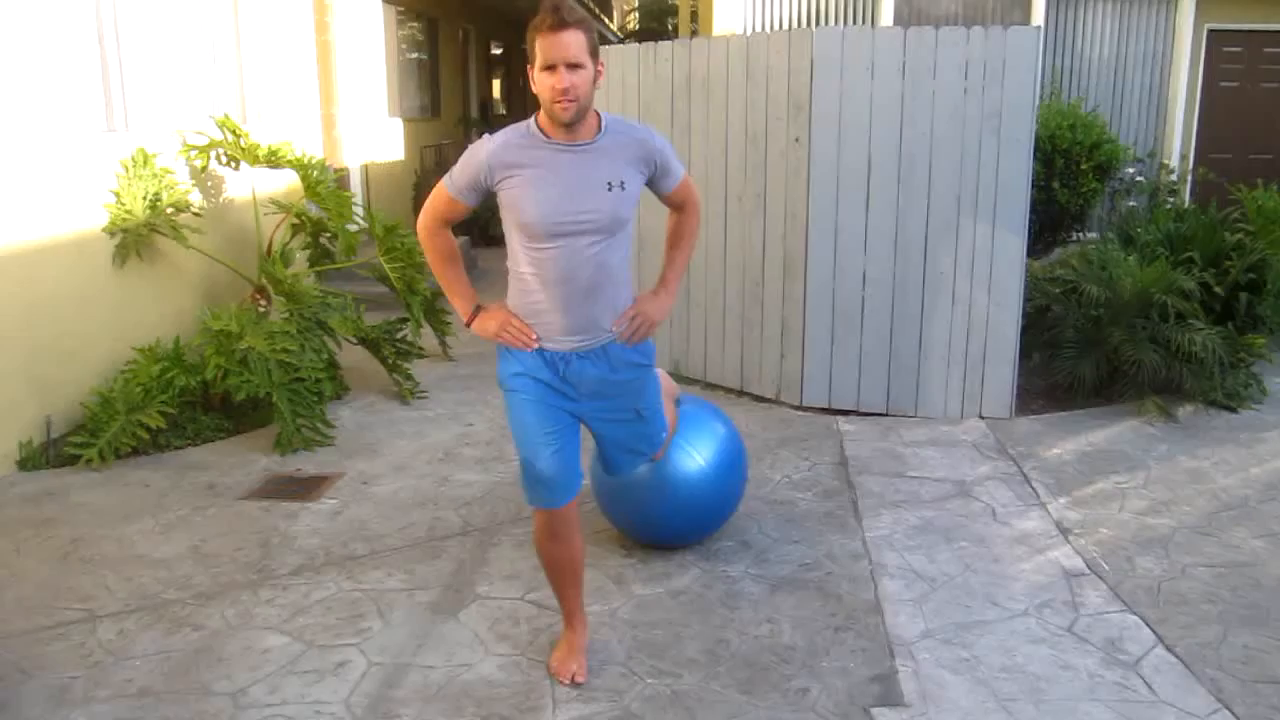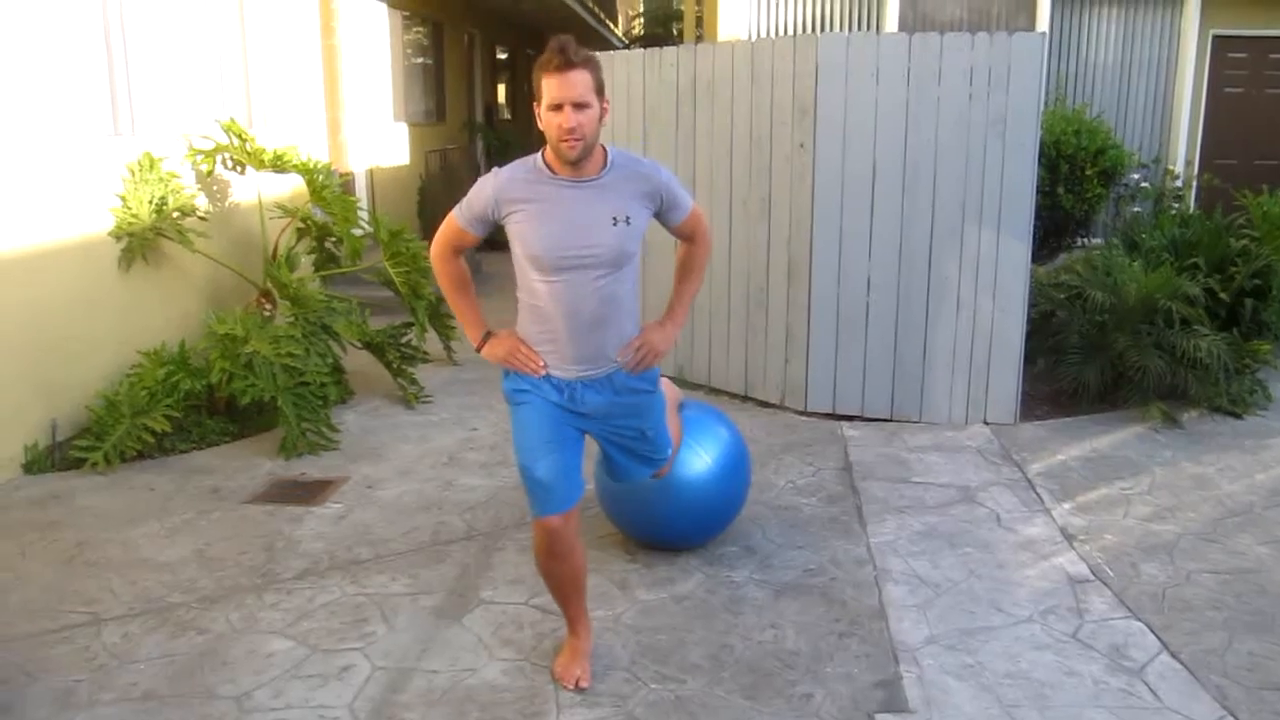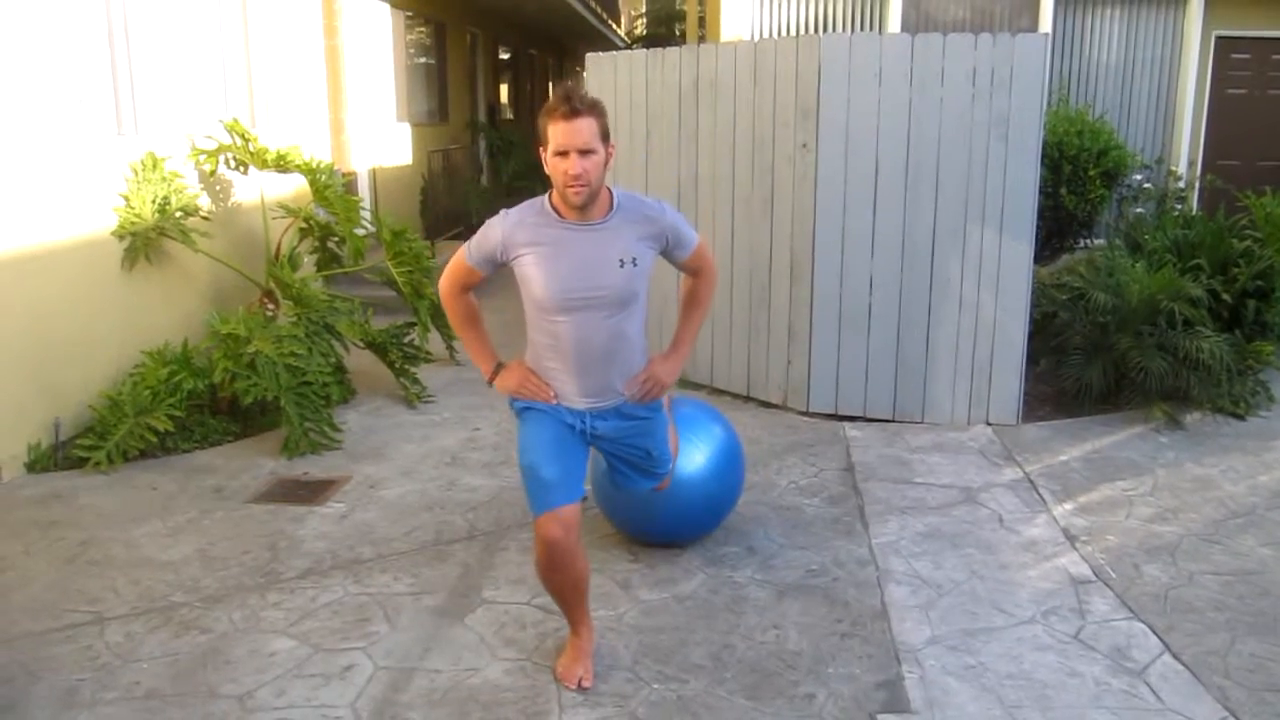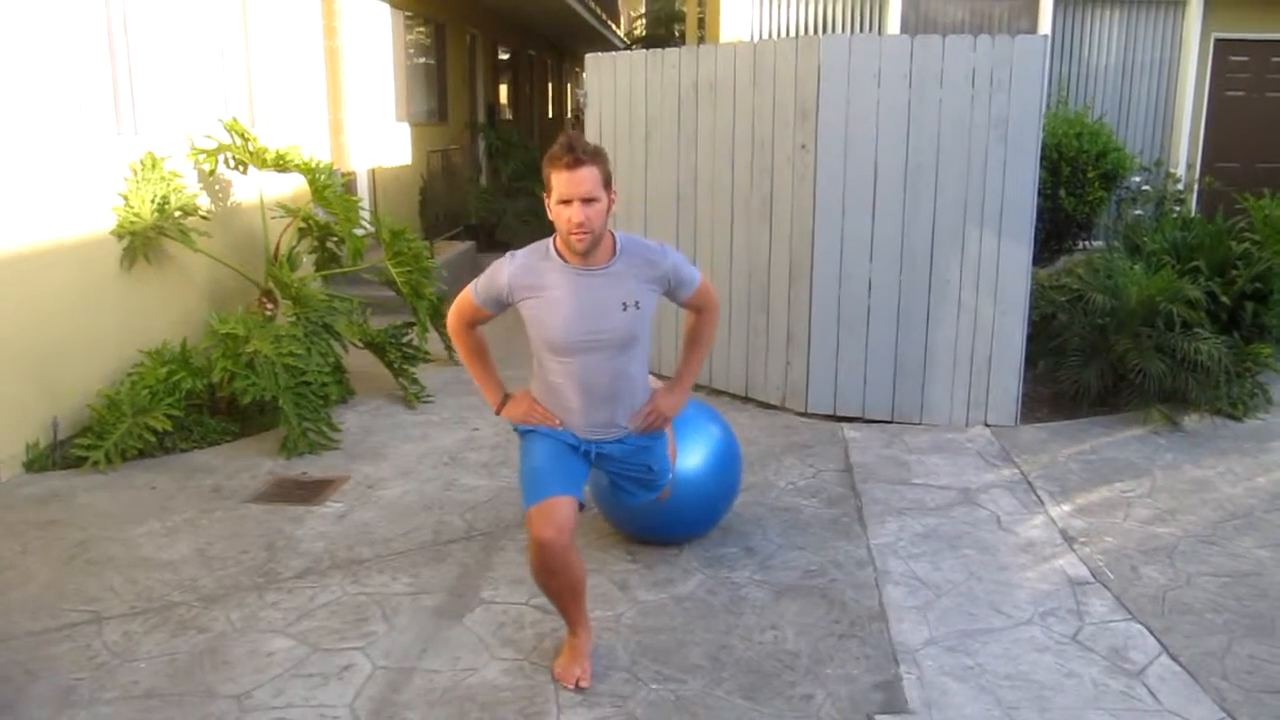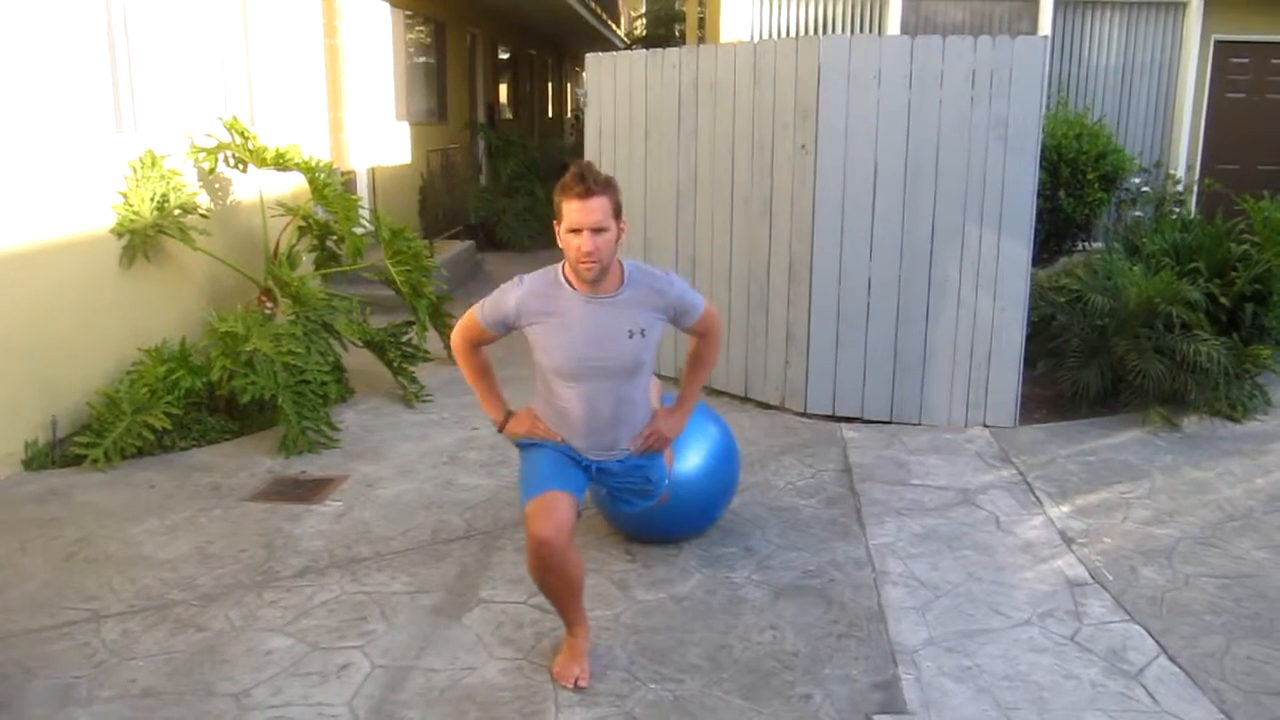
dt=0.5s
person 1, frame 1
left shoulder: (640, 145)
right shoulder: (497, 154)
left elbow: (687, 207)
right elbow: (432, 224)
left wrist: (665, 292)
right wrist: (473, 311)
left hip: (618, 351)
right hip: (532, 361)
left knee: (648, 456)
right knee: (555, 507)
left ankle: (660, 389)
right ankle: (575, 627)
person 1, frame 2
left shoulder: (646, 181)
right shoulder: (504, 188)
left elbow: (697, 238)
right elbow: (444, 251)
left wrist: (671, 323)
right wrist: (482, 336)
left hip: (622, 374)
right hip: (540, 383)
left knee: (653, 468)
right knee: (554, 524)
left ankle: (664, 397)
right ankle: (578, 633)
person 1, frame 3
left shoulder: (653, 220)
right shoulder: (512, 230)
left elbow: (703, 271)
right elbow: (452, 287)
left wrist: (676, 356)
right wrist: (495, 369)
left hip: (629, 399)
right hip: (549, 406)
left knee: (656, 484)
right knee: (556, 532)
left ankle: (662, 403)
right ankle: (580, 633)
person 1, frame 4
left shoulder: (655, 262)
right shoulder: (517, 272)
left elbow: (707, 307)
right elbow: (459, 322)
left wrist: (679, 389)
right wrist: (500, 399)
left hip: (632, 426)
right hip: (554, 429)
left knee: (656, 494)
right knee: (548, 536)
right ankle: (578, 633)
person 1, frame 5
left shoulder: (661, 290)
right shoulder: (525, 296)
left elbow: (710, 331)
right elbow: (463, 340)
left wrist: (678, 412)
right wrist: (503, 416)
left hip: (632, 445)
right hip: (555, 444)
left knee: (651, 501)
right knee: (546, 536)
right ankle: (576, 632)
